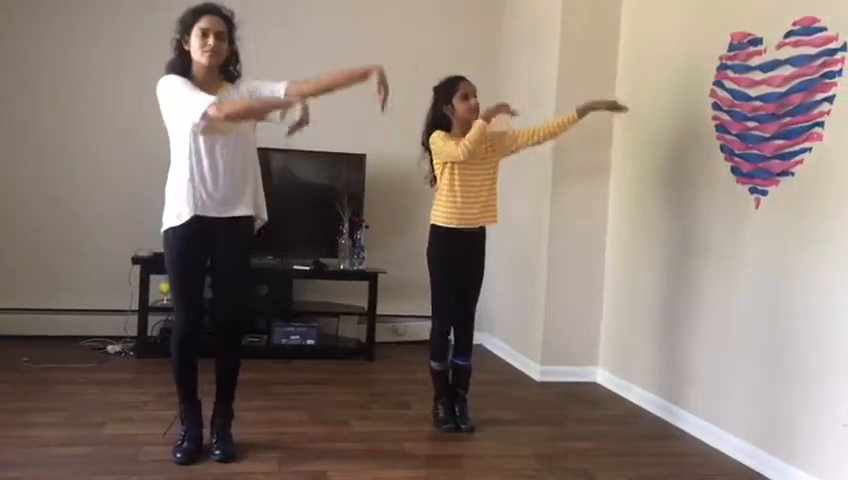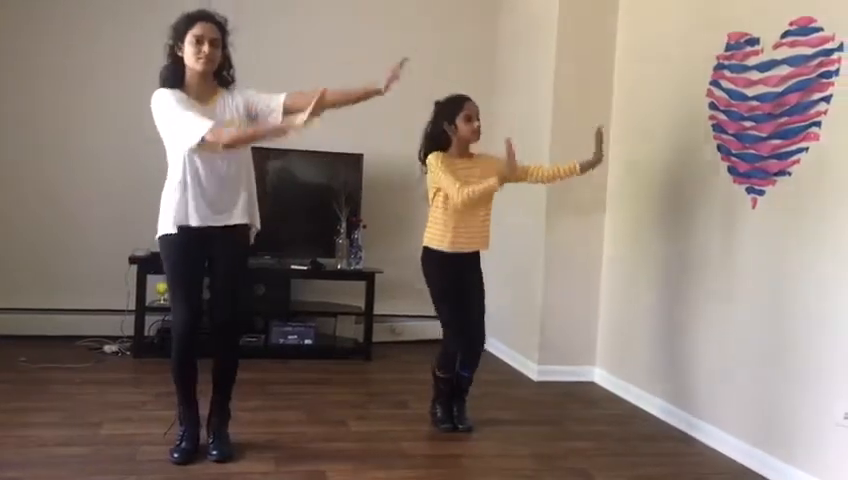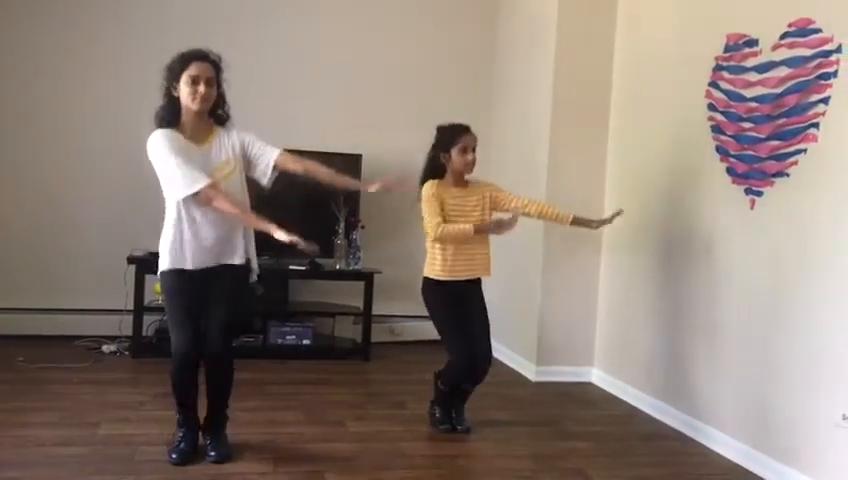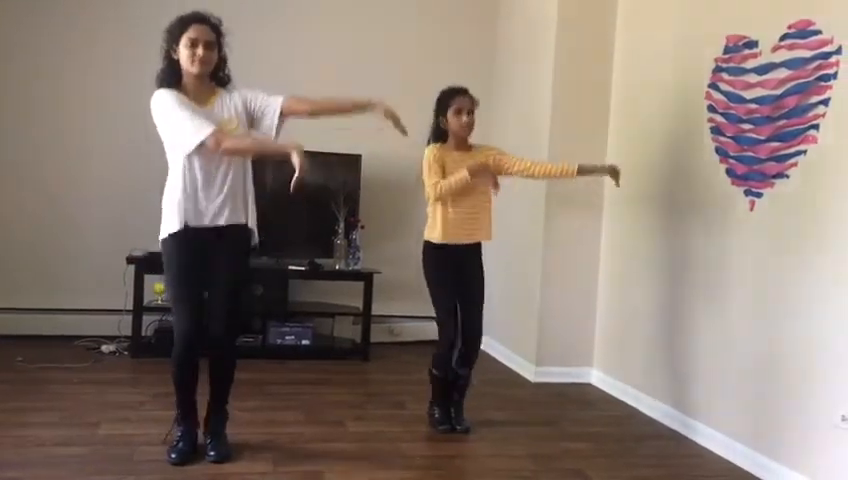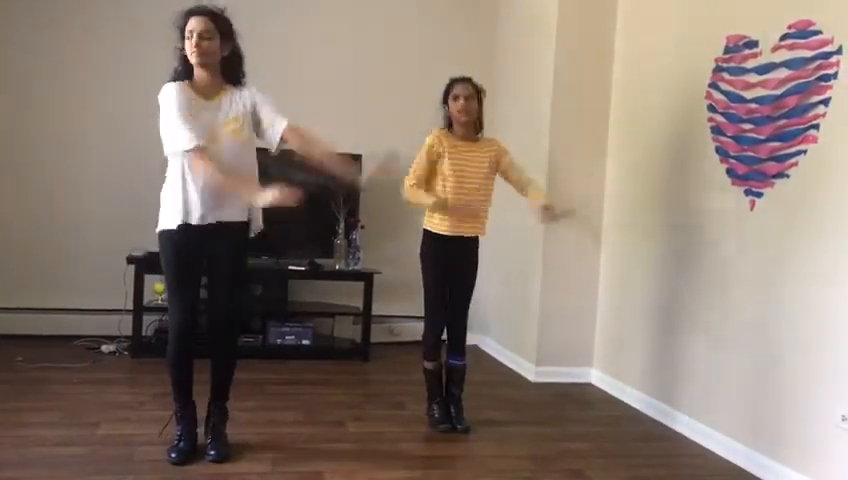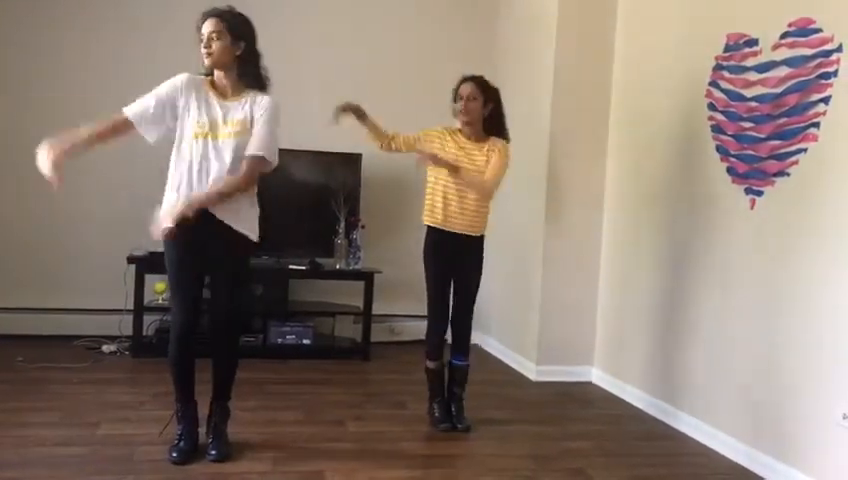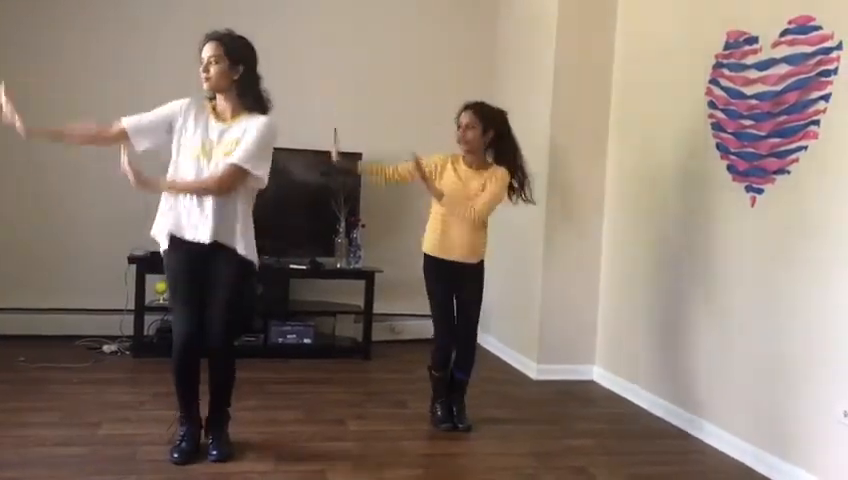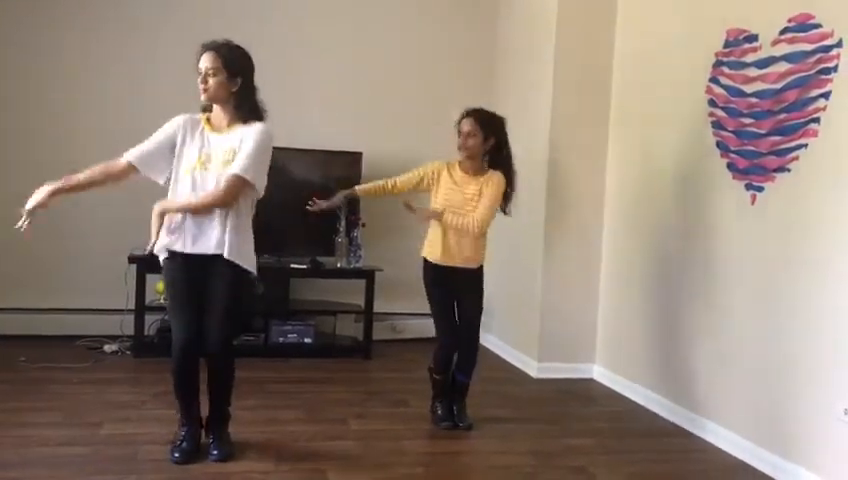
dt=0.3s
person 1, frame 1
left shoulder: (244, 91)
right shoulder: (172, 87)
left elbow: (308, 87)
right elbow: (219, 111)
left wrist: (368, 72)
right wrist: (287, 101)
left hip: (235, 218)
right hip: (187, 217)
left knee: (228, 321)
right knee: (187, 321)
left ankle: (222, 424)
right ankle: (190, 424)
person 1, frame 2
left shoulder: (241, 99)
right shoulder: (166, 99)
left elbow: (309, 99)
right elbow: (222, 138)
left wrist: (376, 89)
right wrist: (291, 124)
left hip: (231, 225)
right hip: (183, 225)
left knee: (226, 325)
right knee: (186, 325)
left ankle: (218, 424)
right ankle: (188, 424)
person 1, frame 3
left shoulder: (235, 139)
right shoulder: (162, 141)
left elbow: (294, 163)
right elbow: (212, 199)
left wrist: (360, 186)
right wrist: (273, 229)
left hip: (229, 262)
right hip: (182, 262)
left knee: (217, 348)
right knee: (185, 349)
left ankle: (215, 427)
right ankle: (186, 428)
person 1, frame 4
left shoulder: (238, 99)
right shoulder: (165, 102)
left elbow: (300, 107)
right elbow: (219, 144)
left wrist: (369, 105)
right wrist: (287, 149)
left hip: (232, 229)
right hip: (184, 229)
left knee: (222, 331)
right knee: (188, 330)
left ankle: (216, 424)
right ankle: (186, 425)
person 1, frame 5
left shoulder: (248, 98)
right shoulder: (174, 95)
left elbow: (296, 137)
right elbow: (198, 160)
left wrist: (346, 169)
right wrist: (258, 193)
left hip: (232, 224)
right hip: (182, 225)
left knee: (224, 326)
right knee: (182, 326)
left ankle: (216, 424)
right ankle: (184, 425)
person 1, frame 6
left shoulder: (263, 104)
right shoulder: (183, 90)
left elbow: (248, 174)
right elbow: (122, 121)
left wrist: (192, 204)
right wrist: (61, 144)
left hip: (232, 228)
right hip: (182, 225)
left knee: (226, 328)
right knee: (184, 325)
left ankle: (218, 424)
right ankle: (187, 424)
person 1, frame 7
left shoulder: (260, 126)
right shoulder: (185, 112)
left elbow: (221, 183)
right elbow: (113, 133)
left wrist: (153, 183)
right wrist: (35, 130)
left hip: (230, 247)
right hip: (183, 241)
left knee: (219, 339)
right knee: (186, 336)
left ankle: (217, 426)
right ankle: (188, 426)
person 1, frame 8
left shoulder: (256, 134)
right shoulder: (183, 127)
left elbow: (224, 197)
right elbow: (120, 167)
left wrist: (164, 207)
right wrist: (55, 187)
left hip: (228, 256)
right hip: (182, 251)
left knee: (217, 344)
right knee: (185, 343)
left ankle: (218, 427)
right ankle: (189, 427)
person 2, frame 1
left shoulder: (493, 138)
right shoulder: (439, 139)
left elbow: (540, 133)
right elbow: (462, 152)
left wrist: (585, 109)
right wrist: (487, 117)
left hip: (474, 237)
right hip: (445, 235)
left knee: (465, 320)
right knee: (443, 319)
left ankle: (460, 399)
right ankle: (441, 402)
person 2, frame 2
left shoulder: (487, 164)
right shoulder: (436, 160)
left elbow: (538, 173)
right elbow: (460, 198)
left wrist: (588, 164)
right wrist: (502, 177)
left hip: (469, 259)
right hip: (439, 257)
left knee: (475, 337)
right knee: (455, 335)
left ankle: (458, 402)
right ankle: (440, 402)
person 2, frame 3
left shoulder: (485, 191)
right shoulder: (432, 189)
left elbow: (530, 207)
right elbow: (436, 231)
left wrist: (585, 221)
right wrist: (483, 228)
left hip: (470, 286)
right hip: (439, 285)
left knee: (482, 357)
right knee: (462, 354)
left ankle: (456, 405)
right ankle: (439, 404)
person 2, frame 4
left shoulder: (488, 155)
right shoulder: (434, 154)
left elbow: (535, 168)
right elbow: (436, 191)
left wrist: (591, 170)
right wrist: (473, 172)
left hip: (471, 254)
right hip: (438, 252)
left knee: (472, 334)
right knee: (449, 333)
left ankle: (456, 402)
right ankle: (437, 403)
person 2, frame 5
left shoulder: (493, 148)
right shoulder: (436, 141)
left elbow: (522, 182)
right elbow: (410, 189)
left wrist: (544, 205)
right wrist: (445, 206)
left hip: (468, 244)
right hip: (437, 241)
left knee: (457, 322)
right knee: (435, 320)
left ankle: (453, 400)
right ankle: (434, 402)
person 2, frame 6
left shoulder: (498, 147)
right shoulder: (439, 136)
left elbow: (487, 186)
right elbow: (390, 141)
left wrist: (447, 164)
right wrist: (361, 116)
left hip: (472, 243)
right hip: (439, 238)
left knee: (463, 321)
right knee: (438, 319)
left ankle: (456, 401)
right ankle: (436, 400)
person 2, frame 7
left shoulder: (500, 175)
right shoulder: (444, 164)
left elbow: (474, 213)
right elbow: (393, 173)
left wrist: (435, 191)
left hip: (471, 266)
right hip: (437, 261)
left knee: (467, 338)
right knee: (446, 335)
left ankle: (456, 401)
right ankle: (439, 402)
person 2, frame 8
left shoulder: (495, 180)
right shoulder: (438, 170)
left elbow: (478, 225)
right elbow: (391, 186)
left wrist: (434, 214)
right wrist: (343, 195)
left hip: (471, 272)
right hip: (436, 267)
left knee: (469, 342)
right knee: (447, 340)
left ankle: (458, 401)
right ankle: (439, 400)
